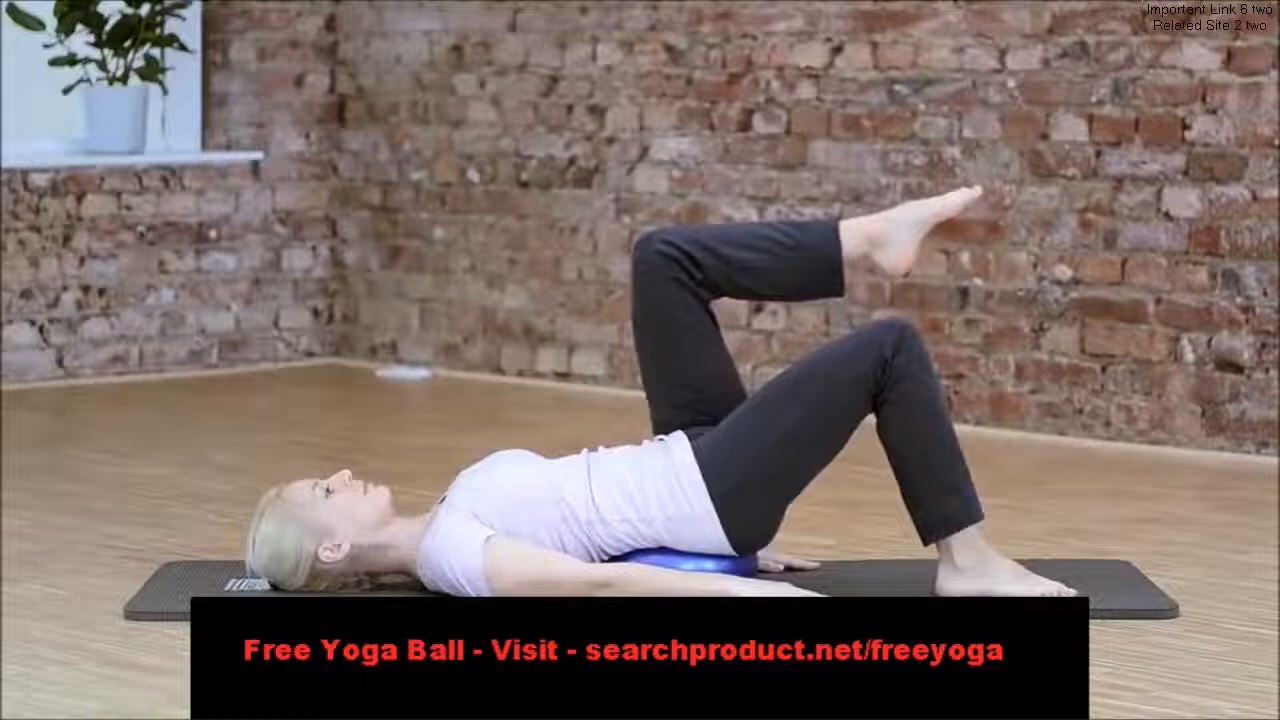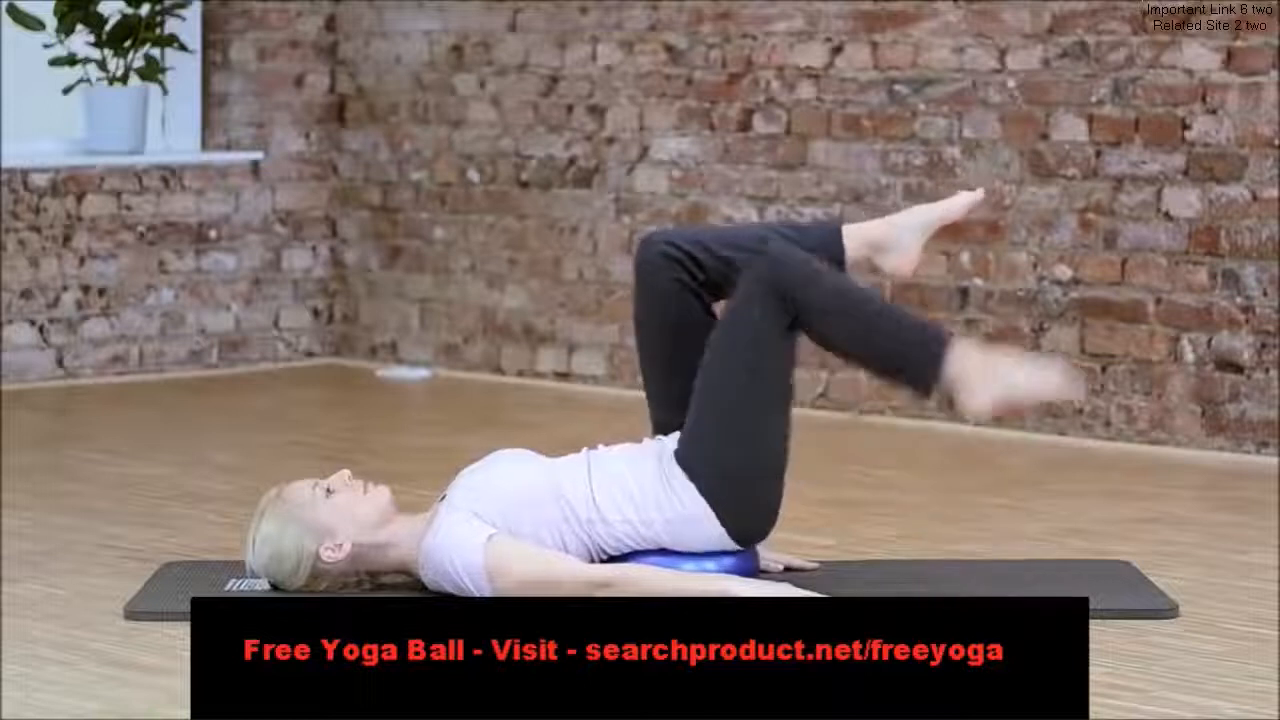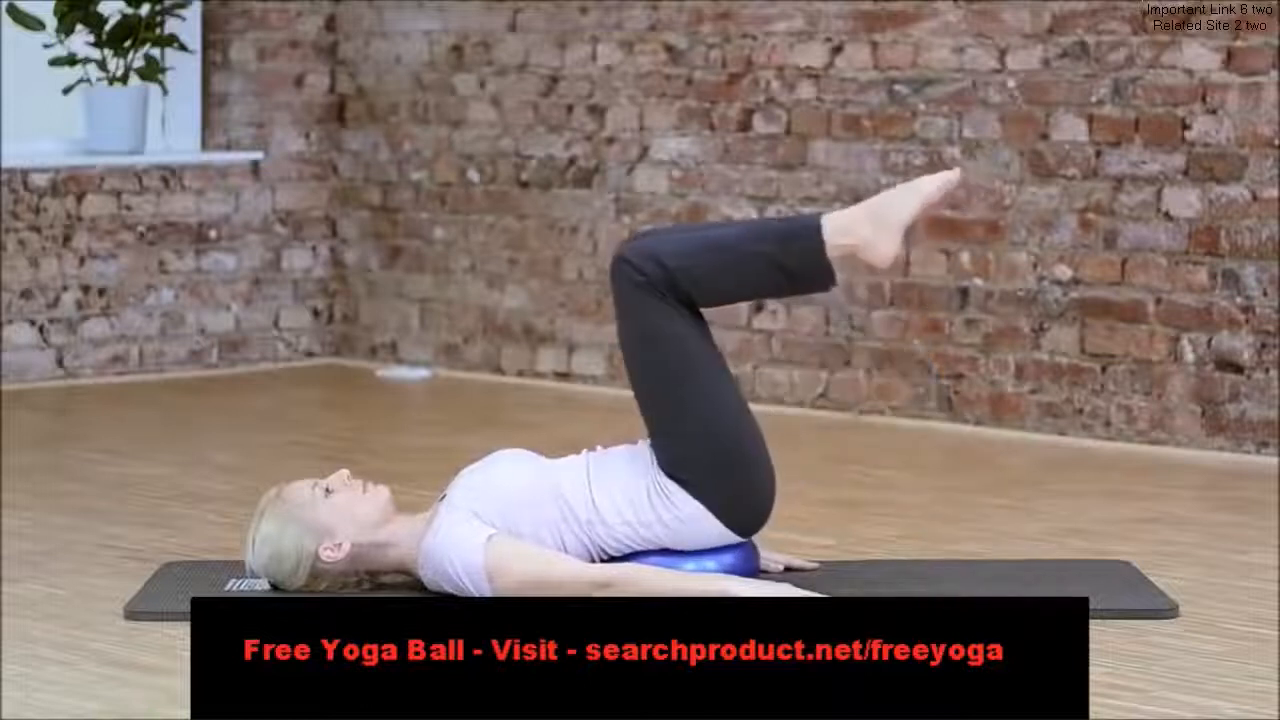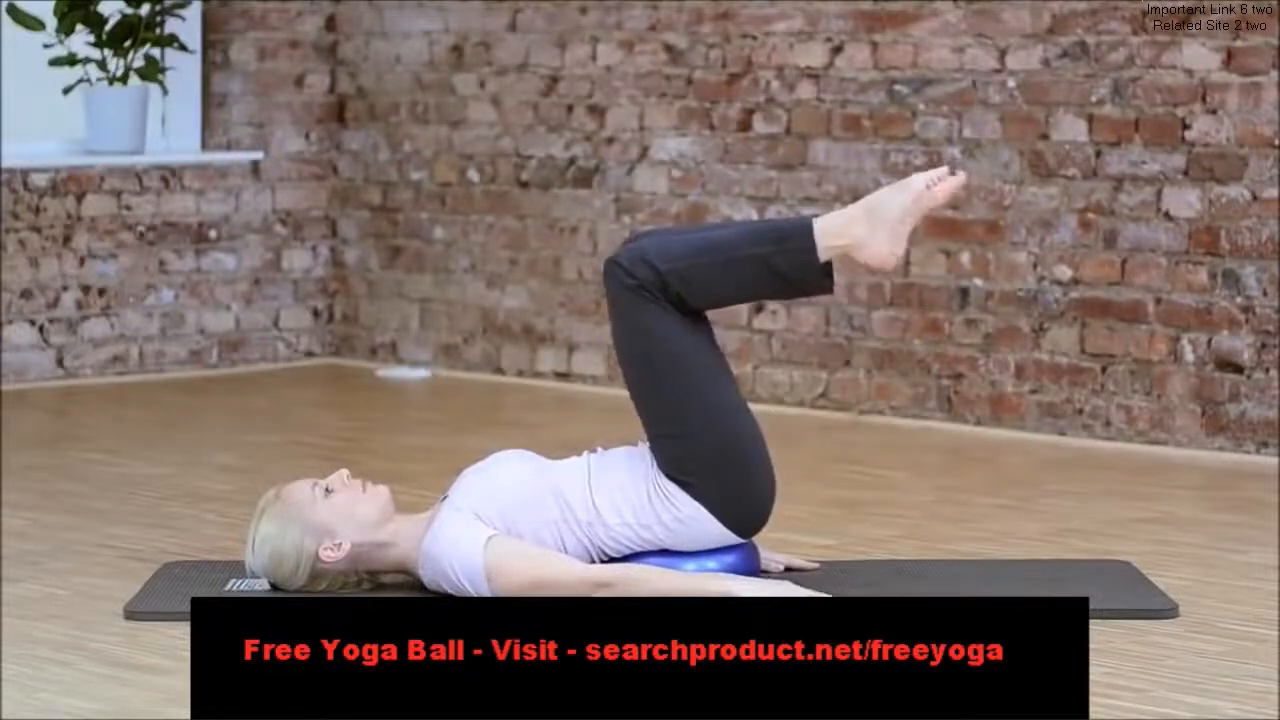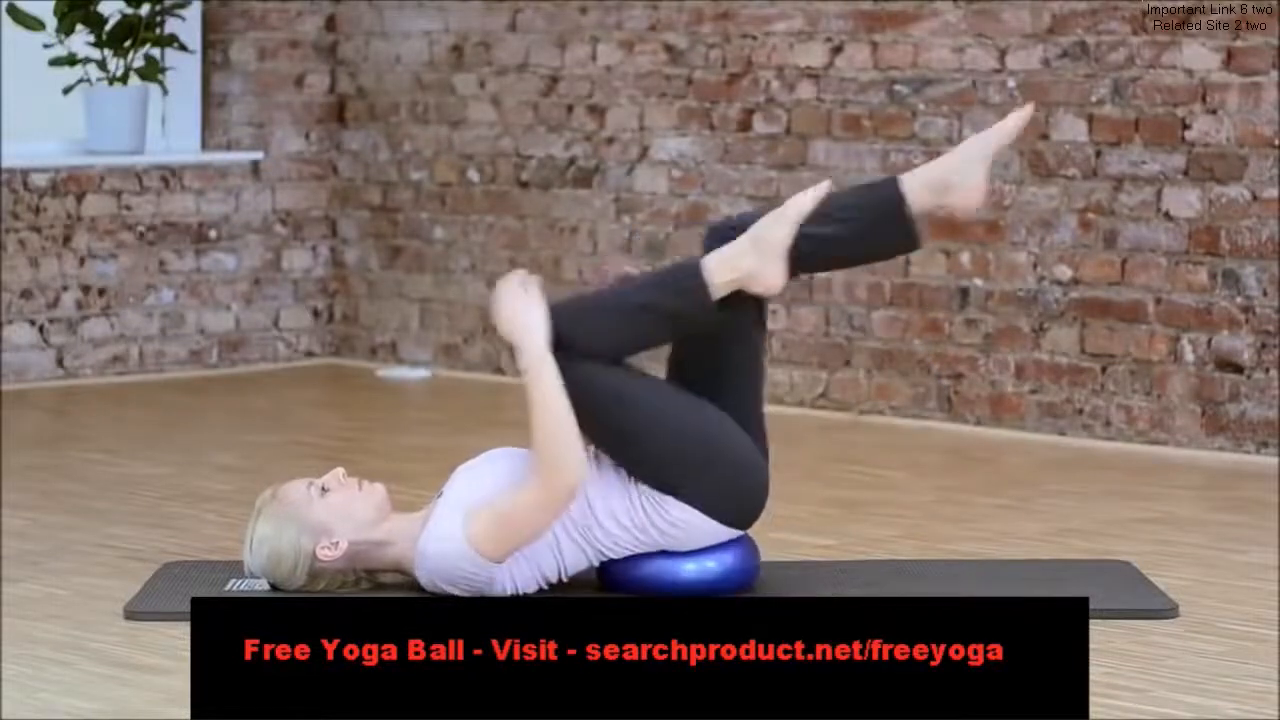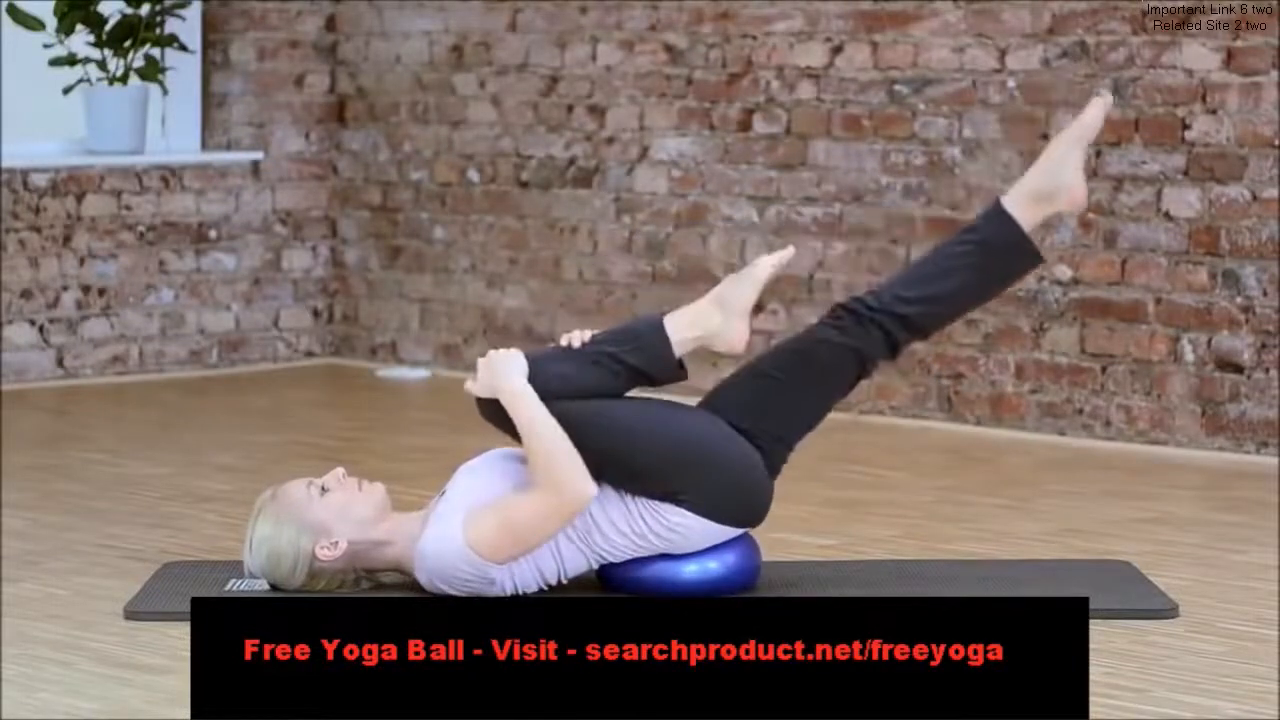
dt=0.7s
person 1, frame 1
left shoulder: (450, 516)
right shoulder: (448, 555)
right elbow: (599, 581)
right wrist: (749, 592)
left hip: (686, 457)
right hip: (715, 488)
left knee: (663, 256)
right knee: (888, 348)
left ankle: (869, 238)
right ankle: (965, 558)
person 1, frame 2
left shoulder: (453, 518)
right shoulder: (448, 554)
right elbow: (599, 583)
right wrist: (753, 593)
left hip: (687, 484)
right hip: (712, 493)
left knee: (669, 257)
right knee: (768, 275)
left ankle: (877, 240)
right ankle: (958, 370)
person 1, frame 3
left shoulder: (450, 517)
right shoulder: (447, 553)
right elbow: (598, 582)
right wrist: (747, 591)
left hip: (689, 491)
right hip: (712, 492)
left knee: (649, 266)
right knee: (642, 269)
left ankle: (849, 232)
right ankle: (849, 232)
person 1, frame 4
left shoulder: (448, 519)
right shoulder: (446, 554)
right elbow: (599, 581)
right wrist: (742, 585)
left hip: (694, 495)
right hip: (711, 494)
left knee: (649, 258)
right knee: (635, 274)
left ankle: (843, 237)
right ankle: (845, 231)
person 1, frame 5
left shoulder: (448, 519)
right shoulder: (449, 553)
right elbow: (563, 481)
right wrist: (531, 343)
left hip: (692, 481)
right hip: (710, 493)
left knee: (729, 245)
right knee: (560, 329)
left ankle: (928, 190)
right ankle: (741, 263)
person 1, frame 6
left shoulder: (447, 523)
right shoulder: (448, 556)
right elbow: (568, 495)
left wrist: (575, 368)
right wrist: (515, 387)
left hip: (708, 470)
right hip: (714, 490)
right knee: (505, 385)
left ankle: (1032, 202)
right ankle: (696, 325)
